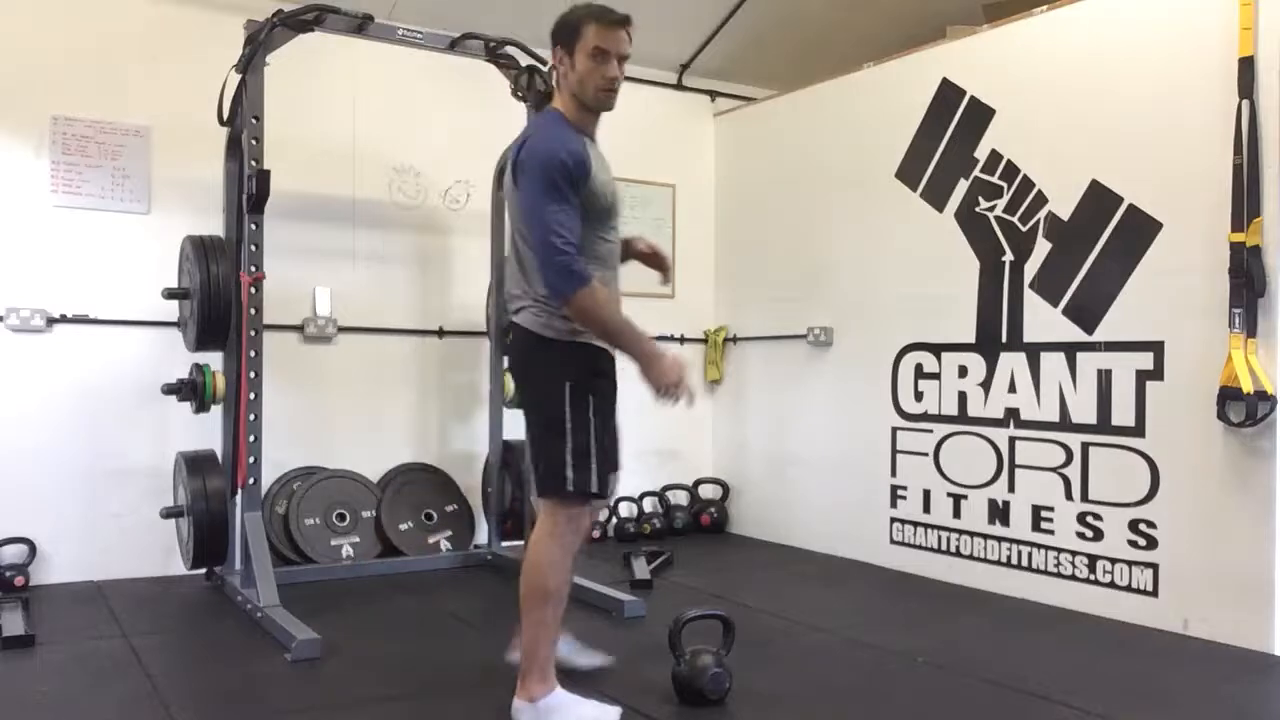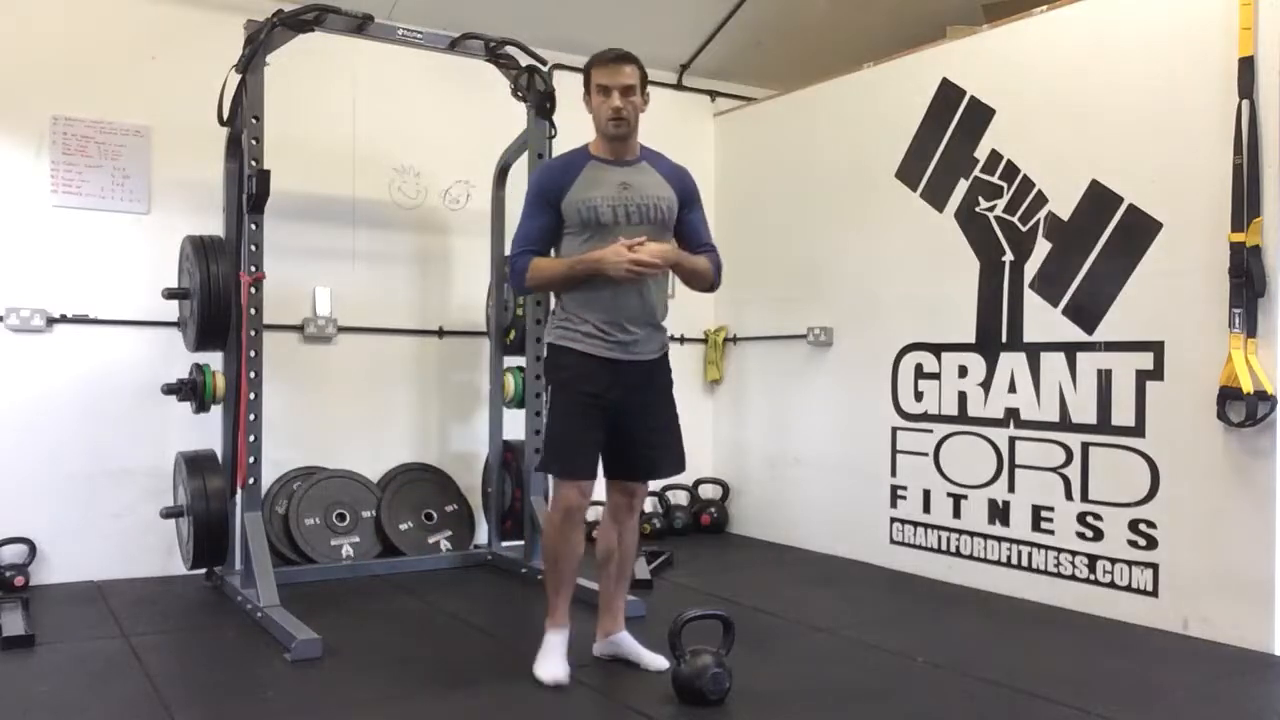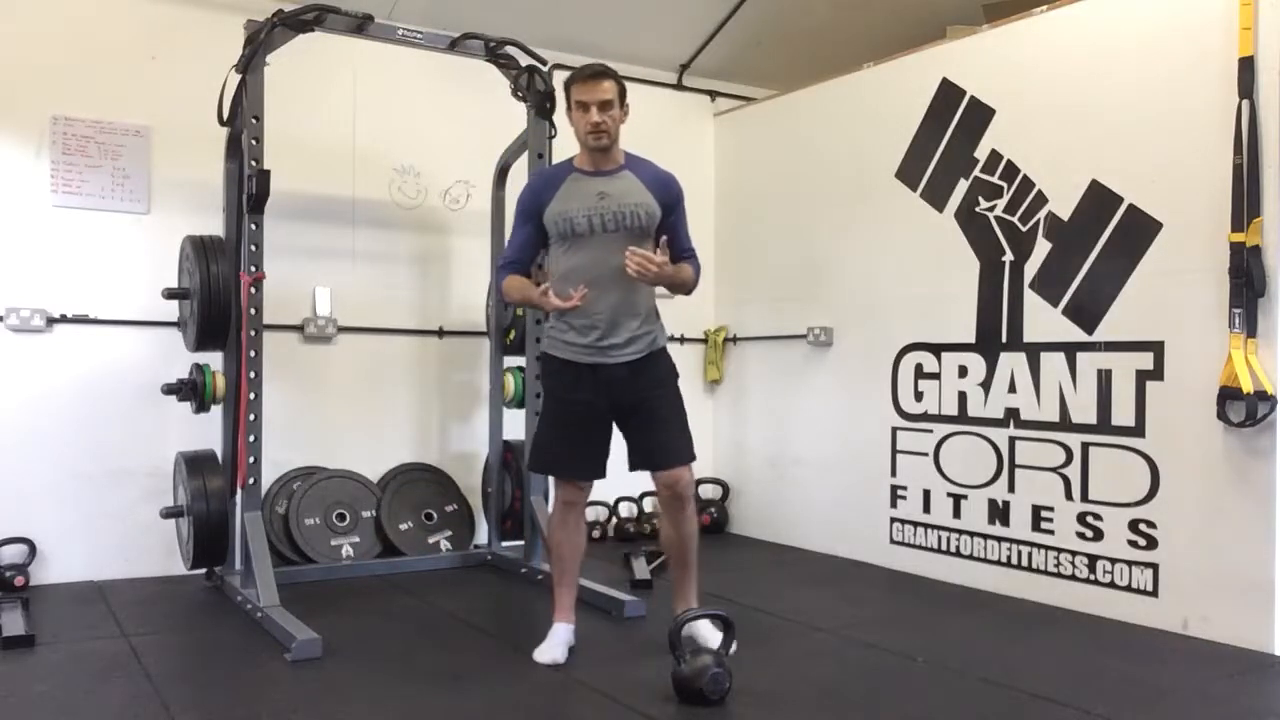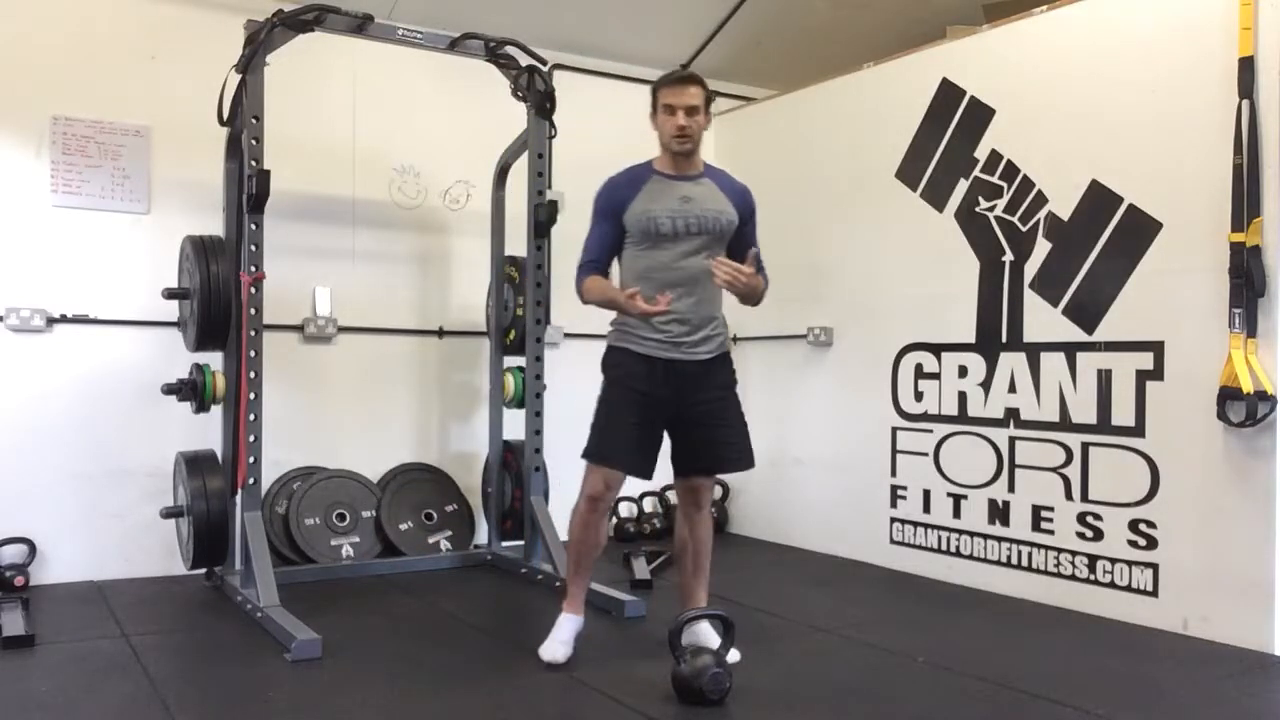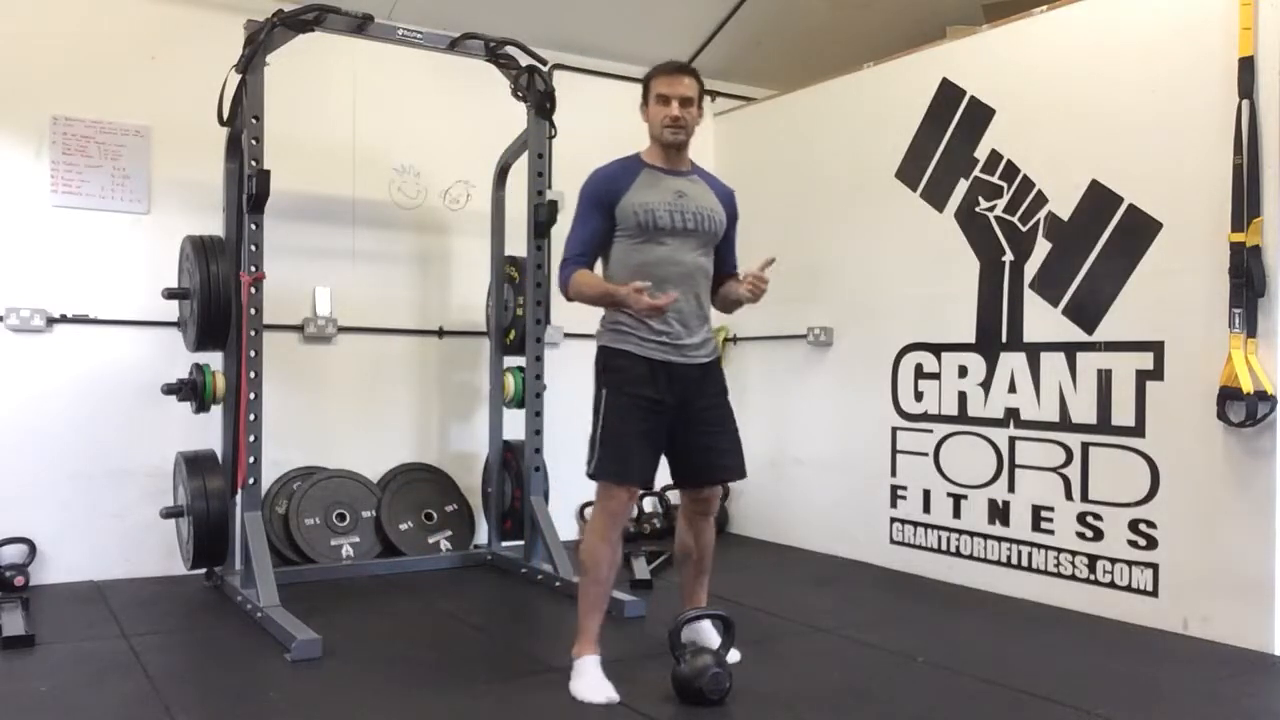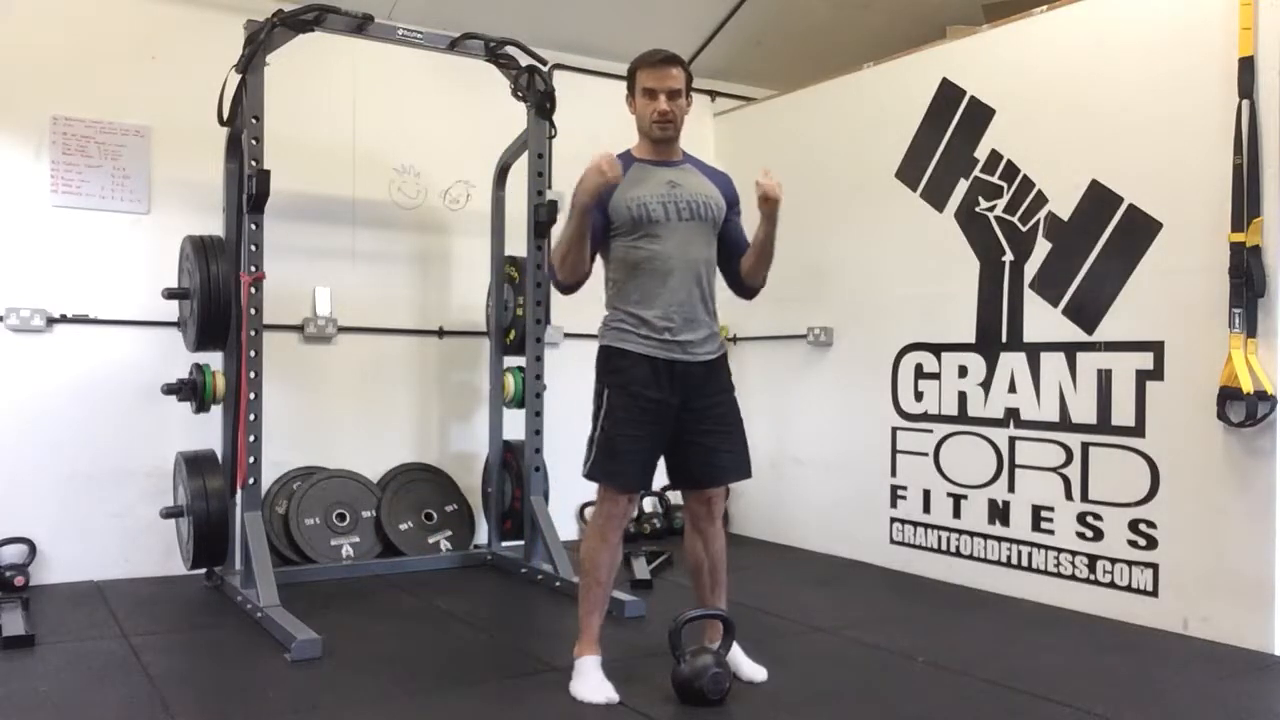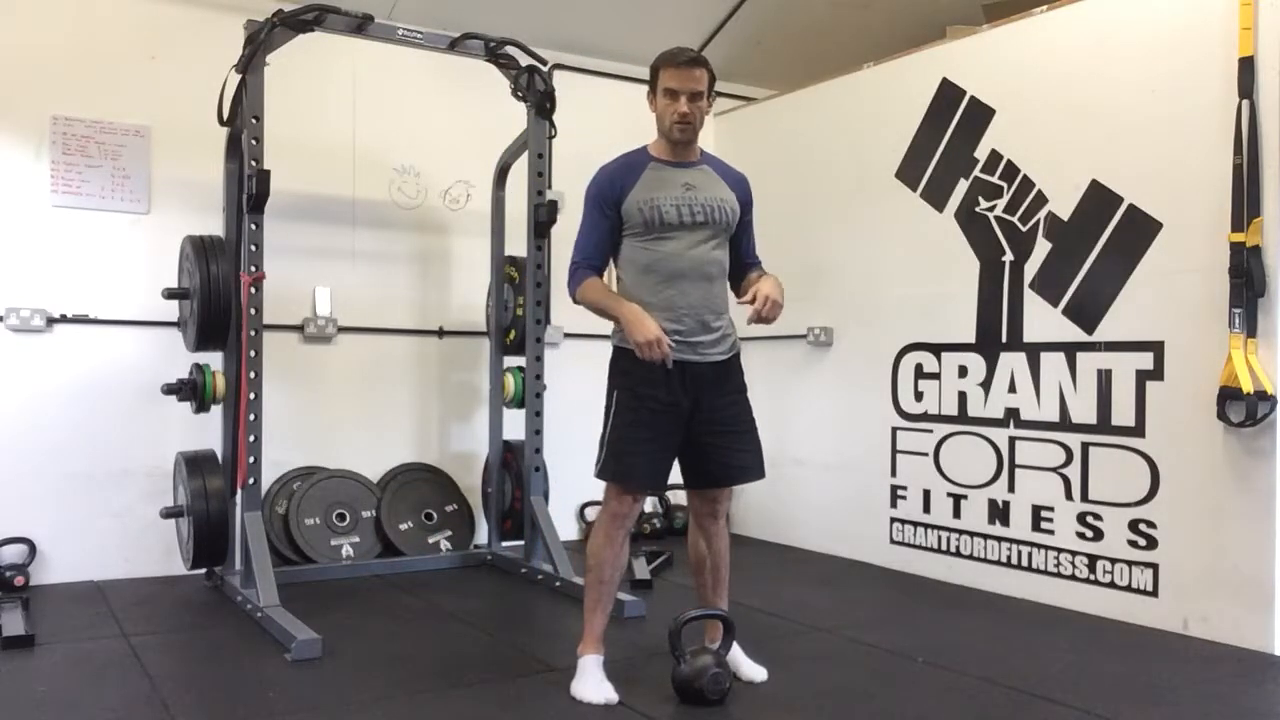
dt=0.5s
person 1, frame 1
left shoulder: (572, 146)
right shoulder: (550, 144)
right elbow: (560, 274)
left wrist: (632, 250)
right wrist: (648, 354)
left hip: (572, 350)
right hip: (561, 350)
left knee: (580, 502)
right knee: (567, 510)
left ankle: (536, 635)
person 1, frame 2
left shoulder: (674, 180)
right shoulder: (556, 177)
left elbow: (710, 273)
right elbow: (521, 271)
left wrist: (671, 257)
right wrist: (594, 261)
left hip: (647, 362)
right hip: (579, 358)
left knee: (628, 498)
right knee: (570, 498)
left ankle: (611, 629)
right ankle: (556, 628)
person 1, frame 3
left shoulder: (659, 185)
right shoulder: (542, 190)
left elbow: (690, 273)
right elbow: (509, 275)
left wrist: (665, 271)
right wrist: (540, 297)
left hip: (643, 359)
right hip: (571, 364)
left knee: (677, 486)
right knee: (570, 495)
left ankle: (689, 613)
right ankle: (563, 622)
person 1, frame 4
left shoulder: (734, 196)
right shoulder: (621, 191)
left elbow: (757, 290)
right elbow: (587, 276)
left wrist: (747, 282)
right wrist: (621, 300)
left hip: (706, 364)
right hip: (636, 359)
left knee: (697, 495)
right knee: (599, 489)
left ankle: (697, 621)
right ankle: (572, 612)
person 1, frame 5
left shoulder: (719, 197)
right shoulder: (610, 183)
right elbow: (572, 277)
left wrist: (745, 291)
right wrist: (620, 297)
left hip: (699, 364)
right hip: (630, 362)
left knee: (704, 499)
right knee: (615, 502)
left ankle: (695, 621)
right ankle: (586, 653)
person 1, frame 6
left shoulder: (717, 184)
right shoulder: (608, 180)
left elbow: (746, 284)
right elbow: (565, 278)
left wrist: (769, 220)
right wrist: (583, 202)
left hip: (705, 363)
right hip: (632, 361)
left knee: (708, 506)
right knee: (614, 505)
left ankle: (715, 641)
right ankle: (588, 655)
person 1, frame 7
left shoulder: (733, 185)
right shoulder: (617, 180)
left elbow: (740, 270)
right elbow: (582, 276)
left wrist: (766, 281)
right wrist: (629, 313)
left hip: (719, 366)
right hip: (645, 367)
left knee: (712, 506)
right knee: (622, 504)
left ankle: (716, 640)
right ankle: (590, 654)
